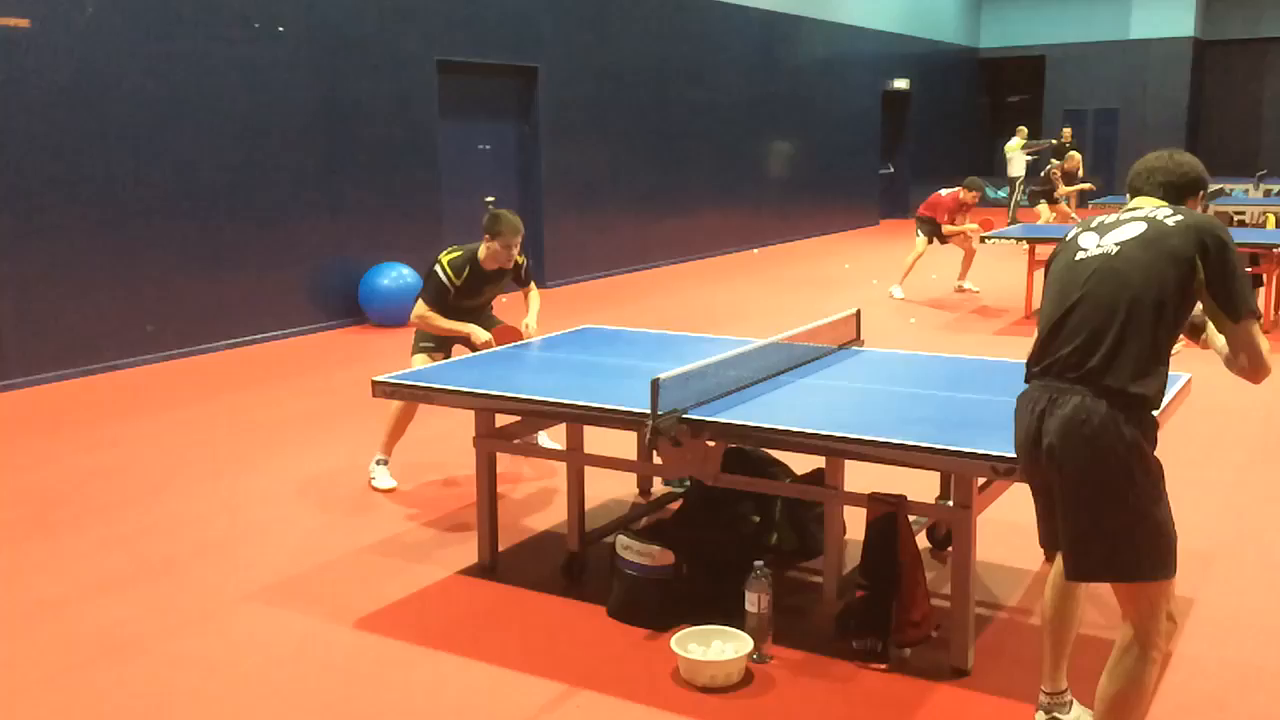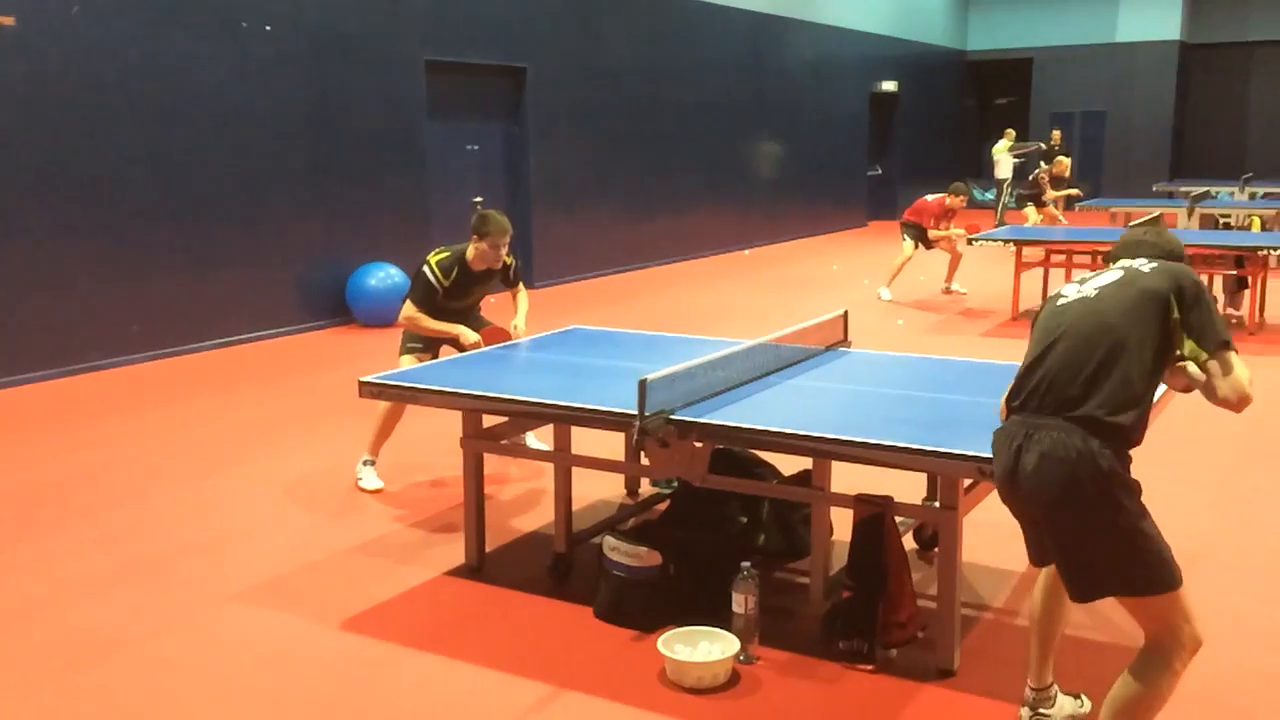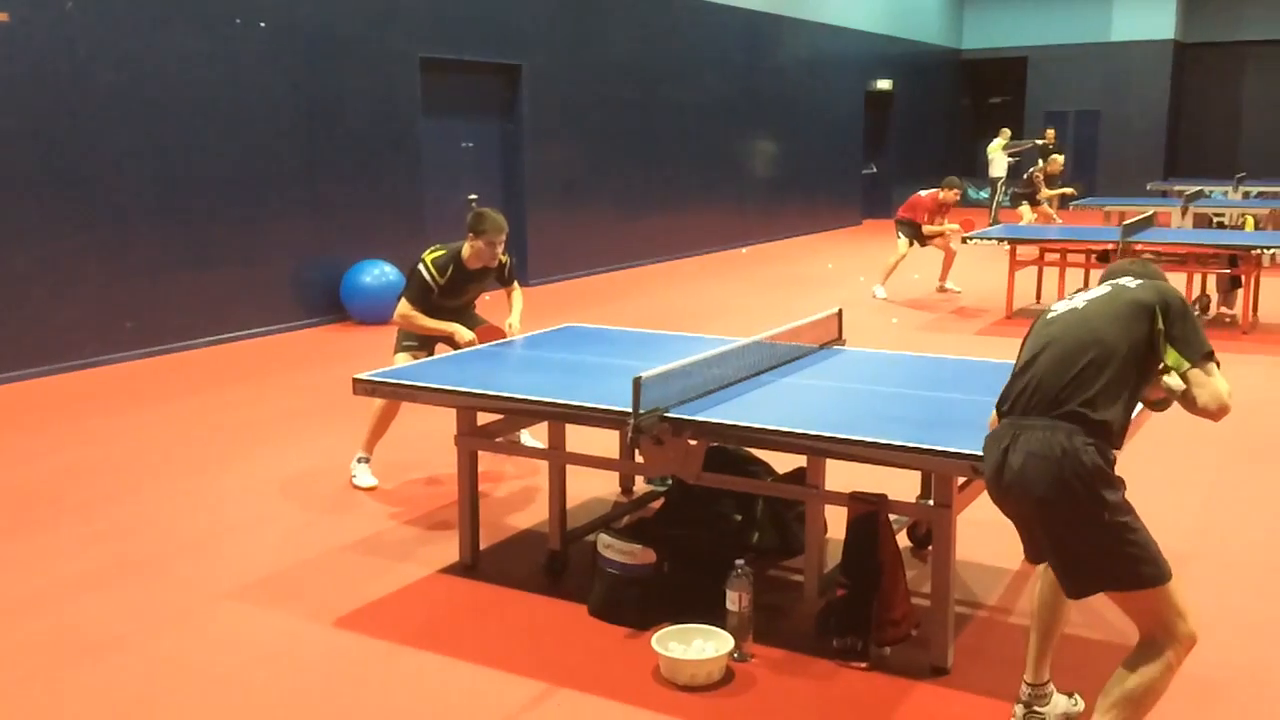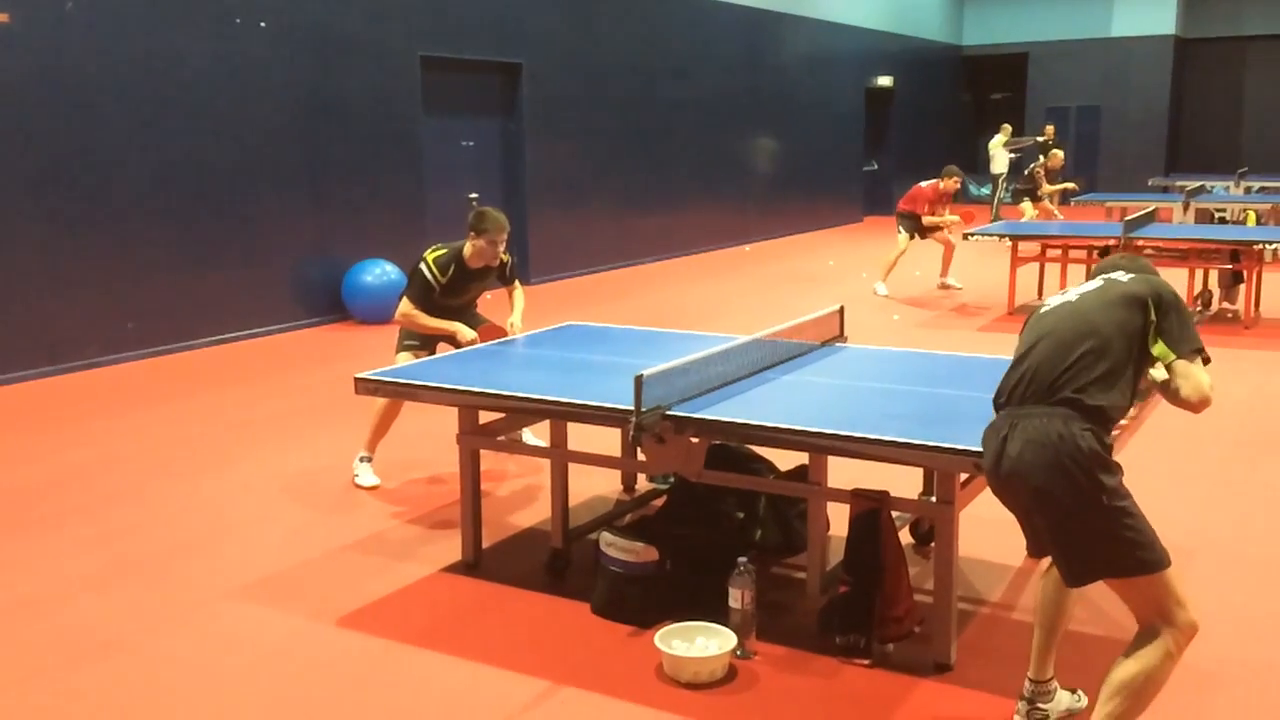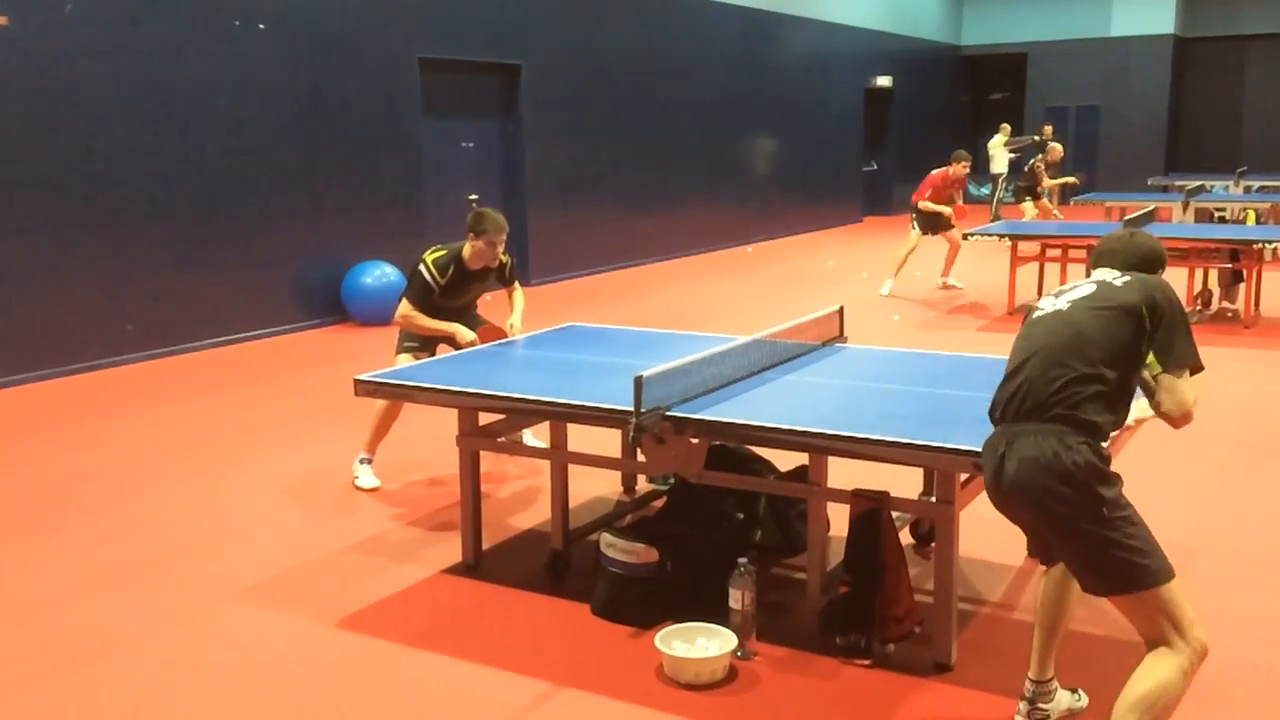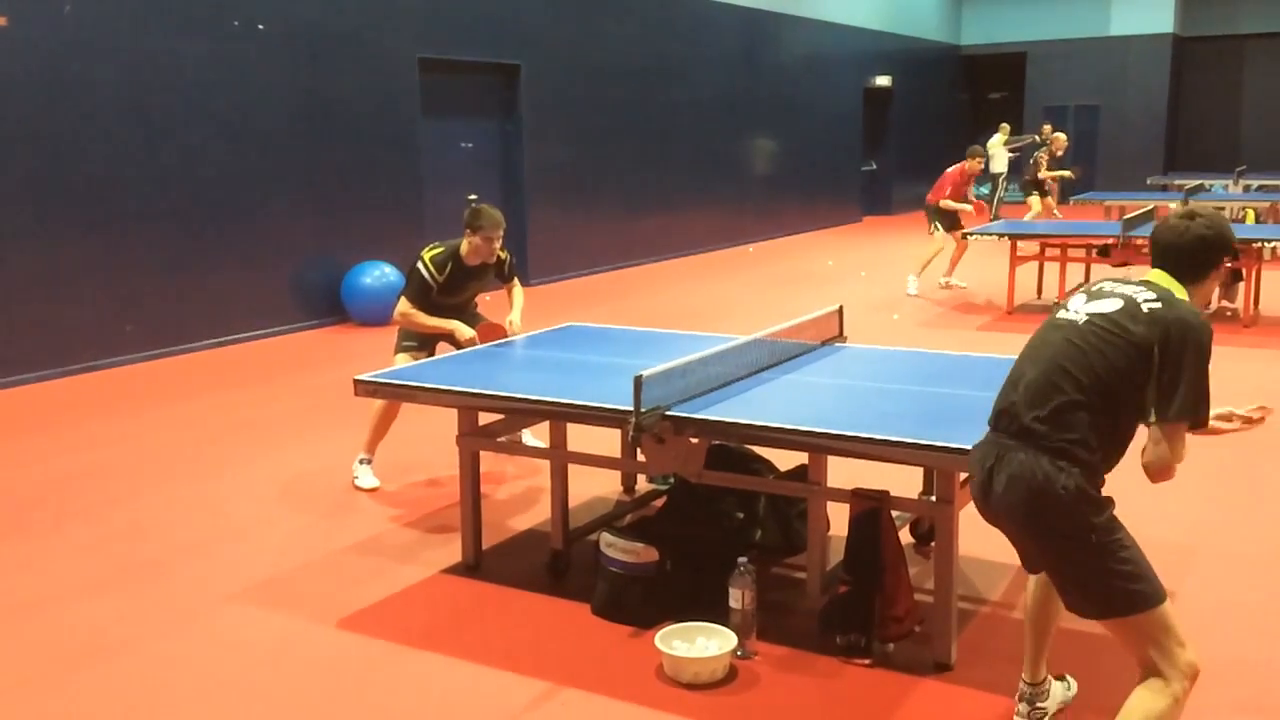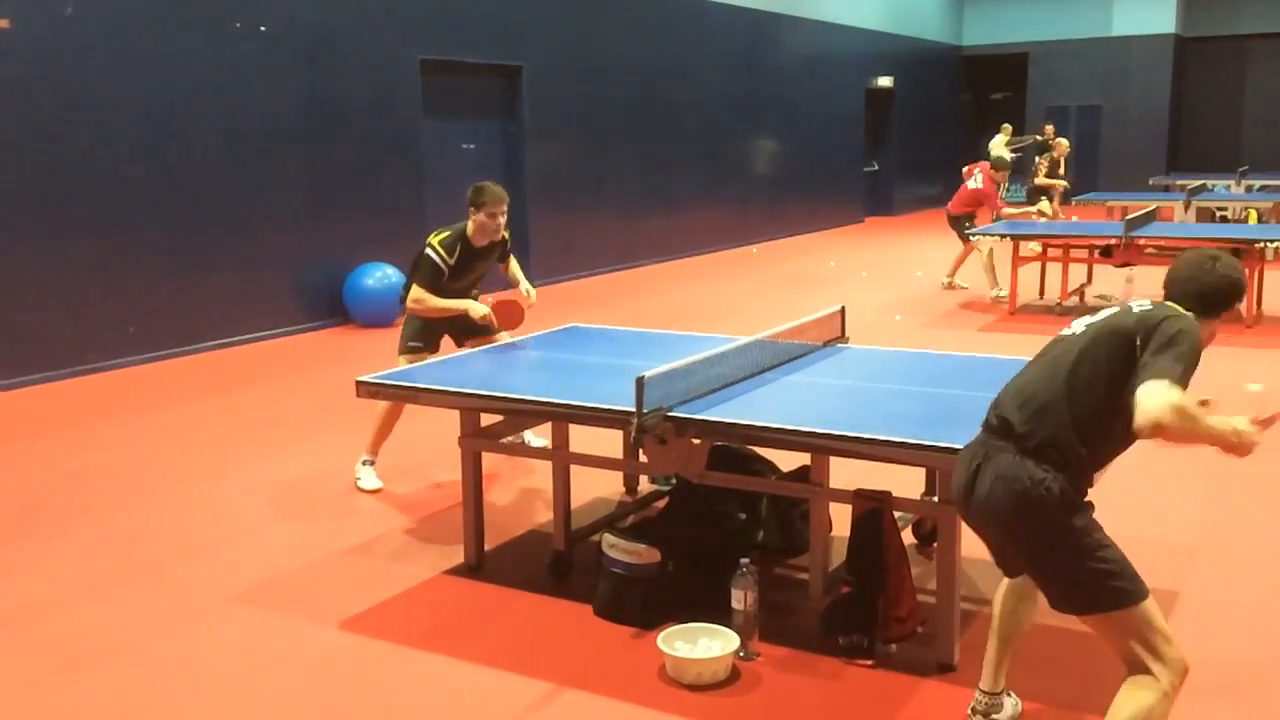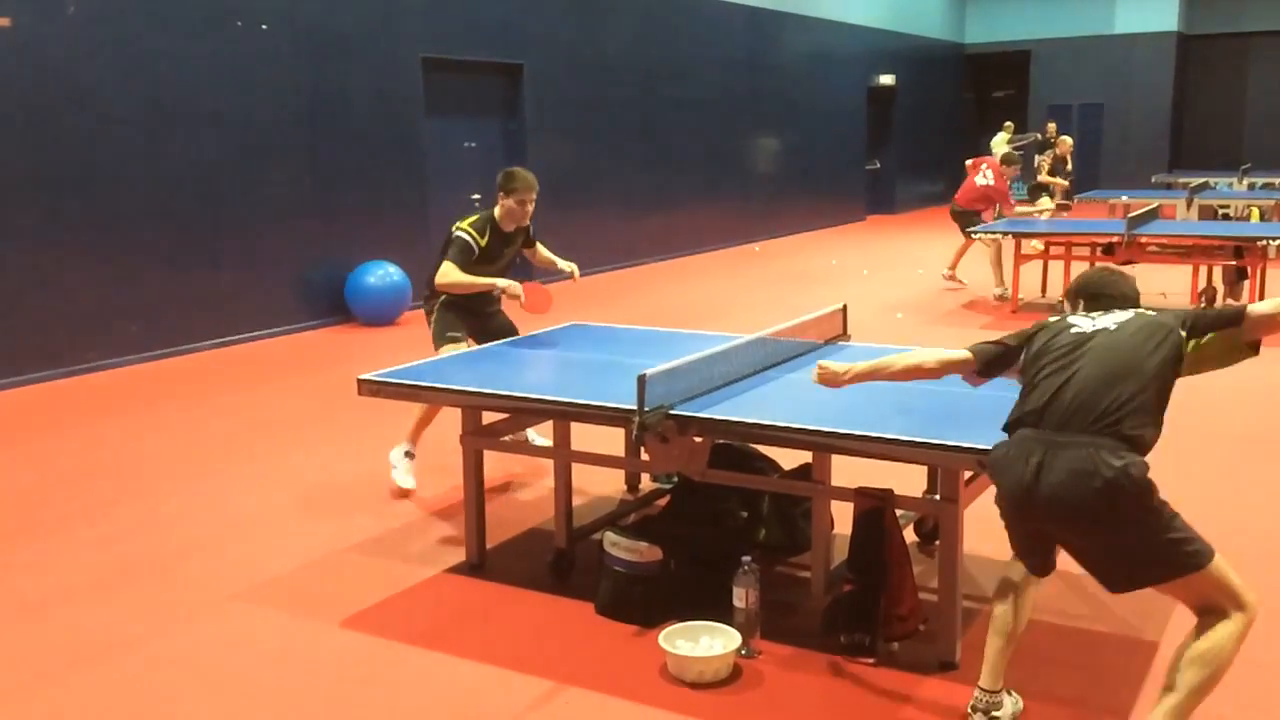
dt=0.3s
person 1, frame 1
left shoulder: (1080, 236)
right shoulder: (1200, 230)
right elbow: (1255, 365)
right wrist: (1211, 336)
left hip: (1036, 415)
right hip: (1104, 427)
left knee: (1069, 559)
right knee: (1151, 624)
person 1, frame 2
left shoulder: (1068, 289)
right shoulder: (1176, 279)
right elbow: (1236, 393)
right wrist: (1186, 370)
left hip: (1014, 451)
right hip: (1081, 460)
left knee: (1061, 561)
right knee: (1176, 639)
person 1, frame 3
left shoulder: (1061, 309)
right shoulder: (1160, 296)
right elbow: (1214, 402)
right wrist: (1166, 384)
left hip: (1003, 456)
right hip: (1065, 461)
left knee: (1063, 554)
right knee: (1170, 637)
person 1, frame 4
left shoulder: (1055, 303)
right shoulder: (1152, 290)
right elbow: (1196, 394)
right wrist: (1154, 375)
left hip: (1002, 446)
right hip: (1062, 450)
left knee: (1068, 551)
right knee: (1171, 626)
person 1, frame 5
left shoulder: (1053, 300)
right shoulder: (1153, 295)
right elbow: (1177, 411)
right wrist: (1147, 371)
left hip: (1002, 460)
right hip: (1060, 462)
left knee: (1066, 556)
right knee: (1183, 645)
person 1, frame 6
left shoulder: (1094, 290)
right shoulder: (1184, 321)
right elbow: (1159, 464)
left wrist: (1194, 415)
right wrist: (1179, 421)
left hip: (991, 467)
right hip: (1050, 484)
left knee: (1058, 559)
right knee: (1172, 669)
person 1, frame 7
left shoulder: (1115, 320)
right shoulder: (1178, 327)
right elbow: (1153, 416)
right wrist: (1227, 434)
left hip: (974, 472)
right hip: (1031, 488)
left knee: (1033, 562)
right knee: (1160, 668)
person 1, frame 8
left shoulder: (1046, 332)
right shoulder: (1171, 325)
left elbow: (936, 361)
right elbow: (1268, 313)
left wrist: (853, 372)
left hip: (1021, 467)
right hip: (1100, 477)
left knee: (1027, 566)
right knee: (1230, 612)
person 2, frame 1
left shoulder: (515, 261)
right shoulder: (452, 265)
left elbow: (530, 290)
right elbow: (418, 316)
left wrist: (531, 317)
right wrist: (468, 330)
left hip: (478, 318)
right hip: (438, 321)
right ankle: (381, 460)
person 2, frame 2
left shoulder: (504, 261)
right shoulder: (441, 266)
left elbow: (519, 291)
right elbow: (407, 317)
left wrist: (519, 318)
right wrist: (457, 332)
left hip: (467, 318)
right hip: (426, 323)
left ankle: (519, 433)
right ankle: (368, 462)
person 2, frame 3
left shoulder: (499, 260)
right shoulder: (437, 264)
left elbow: (513, 289)
right elbow: (402, 315)
left wrist: (514, 316)
right wrist: (452, 330)
left hip: (462, 317)
right hip: (421, 320)
left ankle: (514, 430)
right ankle: (362, 458)
person 2, frame 4
left shoulder: (500, 259)
right shoulder: (438, 263)
left elbow: (515, 288)
right elbow: (403, 314)
left wrist: (516, 315)
right wrist: (454, 329)
left hip: (463, 315)
right hip: (422, 320)
left ankle: (515, 429)
right ankle: (364, 458)
person 2, frame 5
left shoulder: (500, 261)
right shoulder: (437, 264)
left elbow: (515, 289)
right elbow: (403, 316)
left wrist: (515, 316)
right wrist: (453, 330)
left hip: (464, 317)
right hip: (422, 321)
left ankle: (515, 430)
right ankle: (365, 459)
person 2, frame 6
left shoulder: (499, 257)
right shoulder: (435, 262)
left elbow: (514, 286)
right elbow: (402, 314)
left wrist: (515, 314)
right wrist: (452, 328)
left hip: (463, 314)
right hip: (422, 319)
left ankle: (515, 431)
right ankle: (364, 460)
person 2, frame 7
left shoulder: (499, 237)
right shoulder: (442, 247)
left elbow: (507, 261)
right elbow: (414, 302)
left wrist: (522, 283)
right wrist: (466, 306)
left hip: (466, 307)
right hip: (426, 310)
left ankle: (515, 432)
right ankle: (367, 460)
person 2, frame 8
left shoulder: (521, 226)
right shoulder: (472, 232)
left elbow: (533, 251)
right elbow: (443, 280)
left wrist: (558, 263)
right wrist: (496, 283)
left hip: (486, 303)
right hip: (450, 303)
left ankle: (519, 431)
right ankle: (406, 451)
